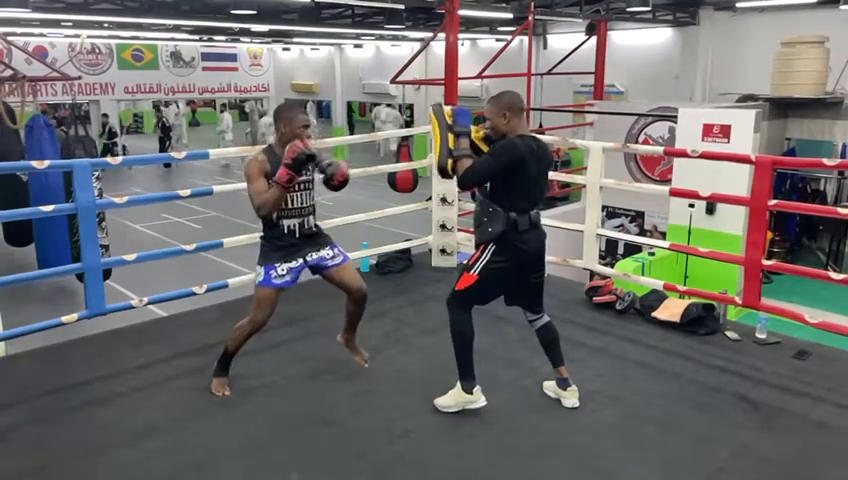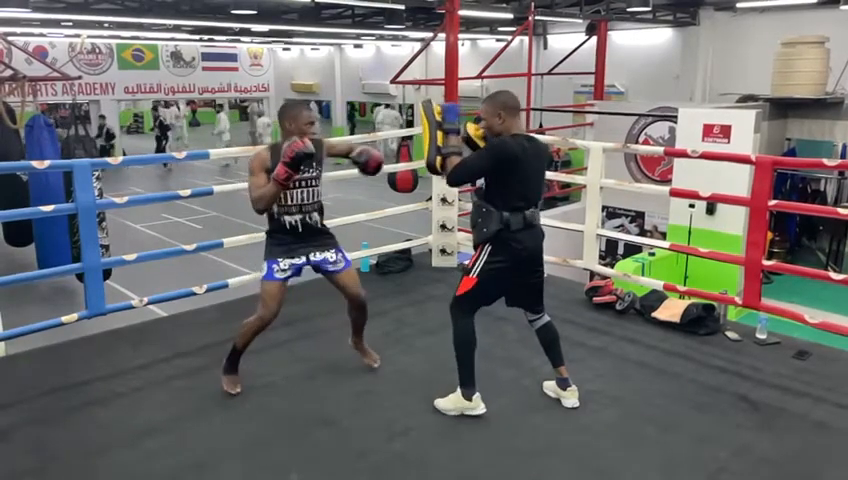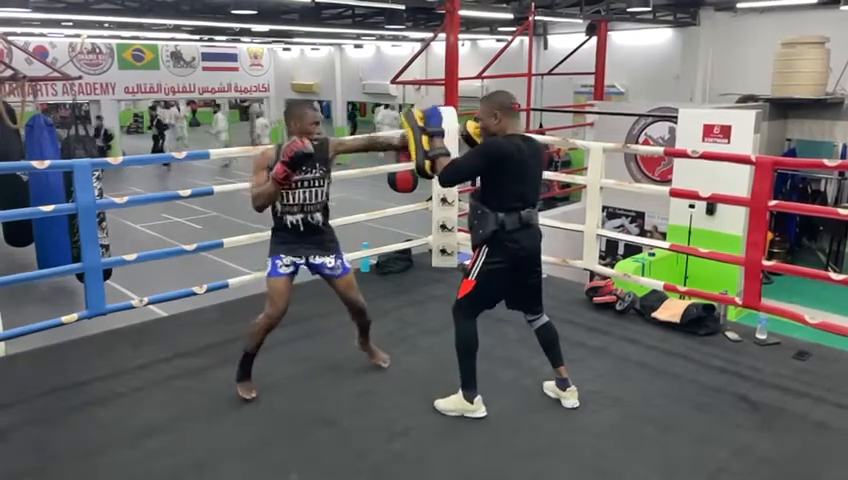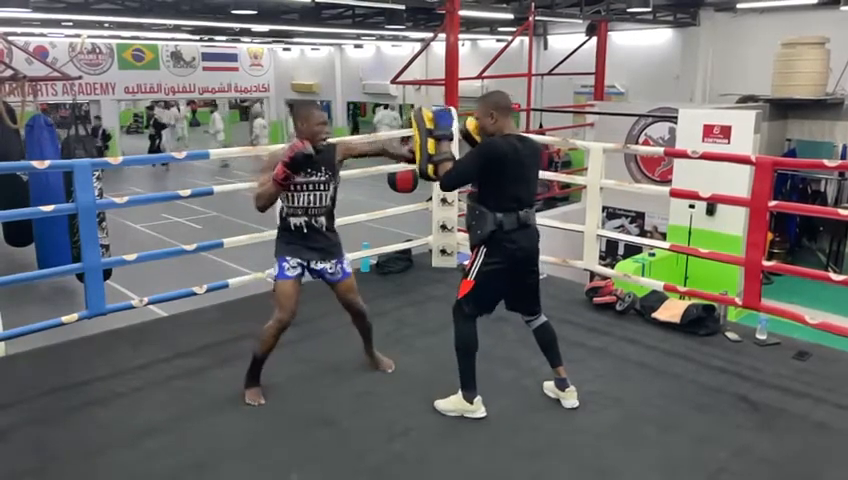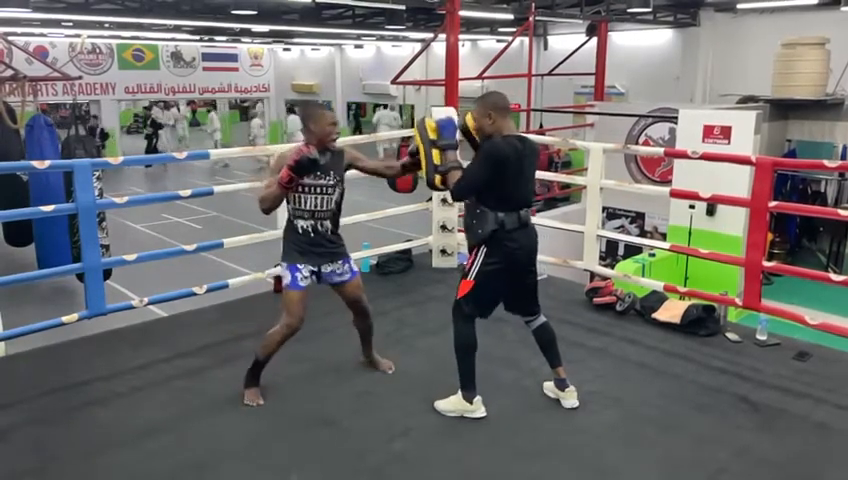
dt=0.3s
person 1, frame 1
left shoulder: (510, 149)
right shoulder: (540, 150)
left elbow: (466, 179)
left wrist: (462, 137)
right wrist: (485, 145)
left hip: (505, 244)
right hip: (531, 239)
left knee: (458, 303)
right knee: (534, 311)
left ankle: (468, 390)
right ankle: (564, 384)
person 1, frame 2
left shoulder: (502, 148)
right shoulder: (538, 149)
left elbow: (455, 176)
left wrist: (451, 133)
left hip: (502, 243)
right hip: (530, 238)
left knee: (461, 309)
right knee: (535, 310)
left ankle: (468, 396)
right ankle: (565, 384)
person 1, frame 3
left shoulder: (495, 148)
right shoulder: (535, 149)
left elbow: (447, 176)
left wrist: (435, 136)
left hip: (500, 244)
right hip: (528, 238)
left knee: (464, 312)
right knee: (534, 311)
left ankle: (469, 398)
right ankle: (564, 384)
person 1, frame 4
left shoulder: (492, 149)
right shoulder: (532, 148)
left elbow: (448, 181)
left wrist: (444, 139)
left hip: (498, 245)
right hip: (526, 238)
left knee: (464, 312)
right knee: (532, 311)
left ankle: (469, 398)
right ankle: (564, 385)
person 1, frame 5
left shoulder: (495, 150)
right shoulder: (528, 148)
left elbow: (460, 191)
left wrist: (448, 148)
left hip: (497, 244)
right hip: (523, 238)
left knee: (463, 313)
right knee: (530, 312)
left ankle: (469, 399)
right ankle: (563, 385)
person 2, frame 1
left shoulder: (305, 152)
right shoulder: (259, 162)
left elbow: (326, 163)
right elbow: (262, 209)
left wrist: (334, 169)
right wrist: (288, 171)
left hip: (314, 239)
right hip: (278, 249)
left knee: (358, 291)
right knee: (258, 318)
left ankle: (349, 338)
right ankle: (221, 369)
person 2, frame 2
left shoulder: (318, 148)
right shoulder: (263, 158)
left elbow: (351, 149)
right elbow: (259, 204)
left wrist: (363, 155)
right wrist: (287, 168)
left hip: (319, 238)
right hip: (283, 244)
left knee: (357, 296)
right knee: (265, 315)
left ankle: (358, 341)
right ankle: (230, 366)
person 2, frame 3
left shoulder: (328, 148)
right shoulder: (269, 157)
left elbow: (369, 142)
right elbow: (258, 203)
left wrist: (399, 143)
right wrist: (285, 169)
left hip: (322, 240)
right hip: (286, 244)
left knee: (355, 302)
right knee: (273, 313)
left ankle: (366, 343)
right ankle: (243, 373)
person 2, frame 4
left shoulder: (336, 152)
right shoulder: (278, 158)
left elbow: (379, 148)
right elbow: (261, 203)
left wrist: (410, 154)
right wrist: (286, 170)
left hip: (326, 244)
right hip: (291, 246)
left knee: (355, 305)
right knee: (283, 317)
left ankle: (370, 351)
right ankle: (252, 379)
person 2, frame 5
left shoulder: (344, 157)
right shoulder: (288, 160)
left elbow: (387, 170)
right elbow: (265, 205)
left wrist: (411, 164)
right wrist: (292, 174)
left hip: (332, 248)
right hip: (298, 251)
left knee: (360, 304)
right knee: (292, 322)
left ankle: (369, 353)
right ankle: (251, 378)
